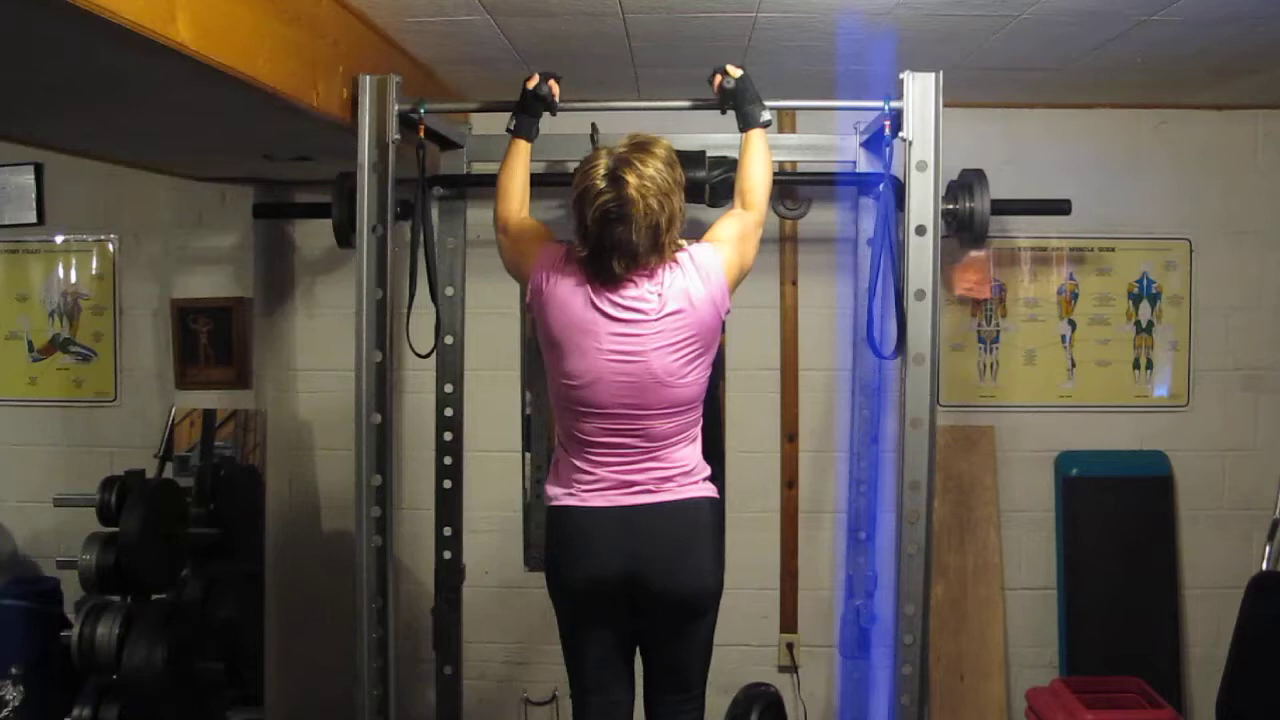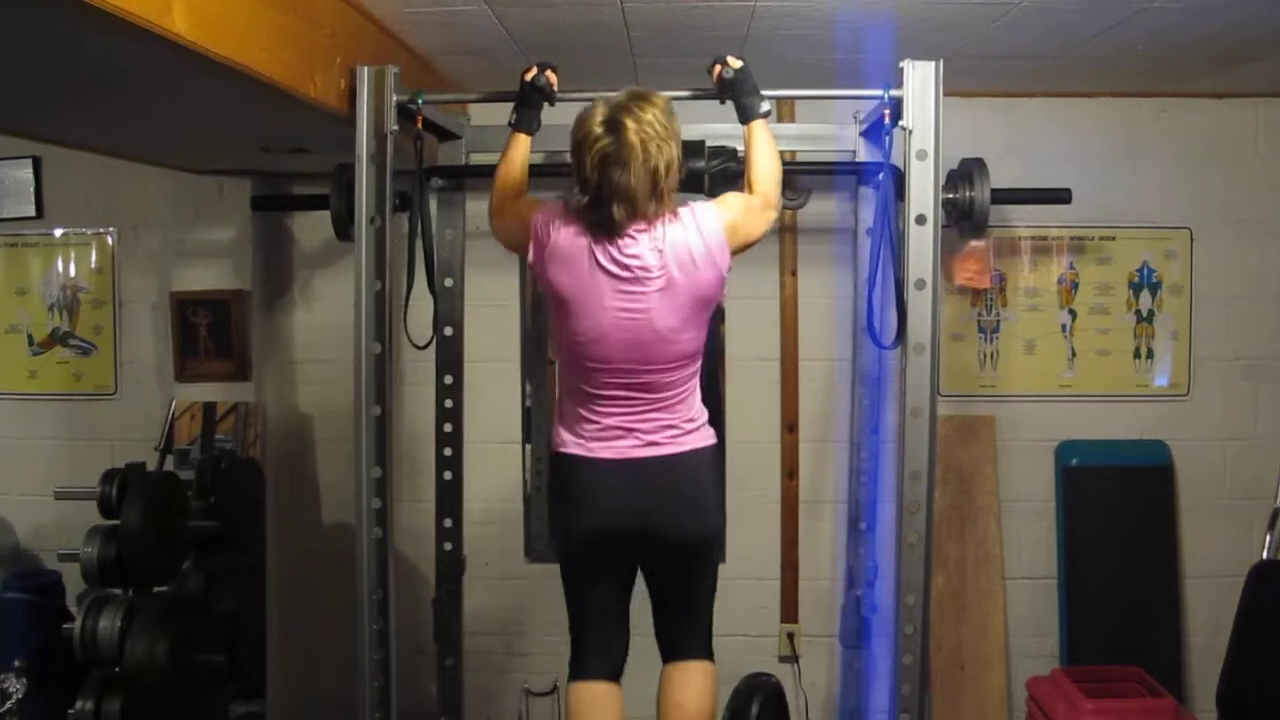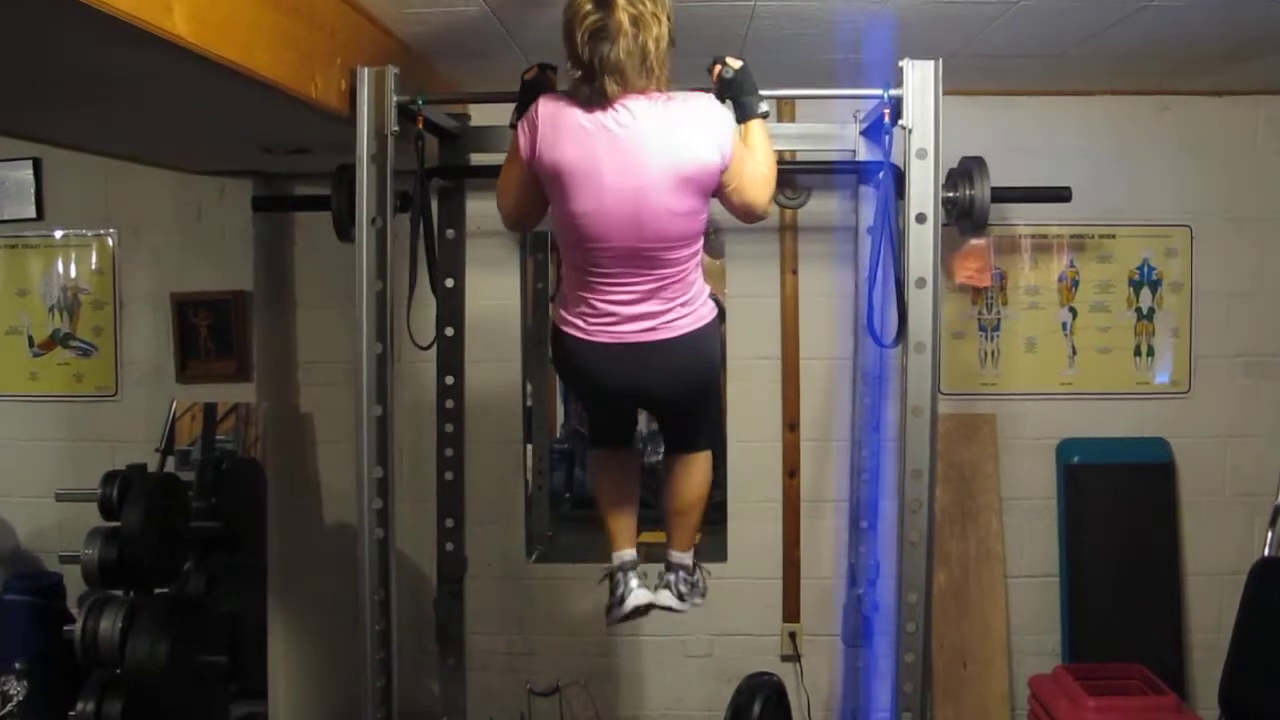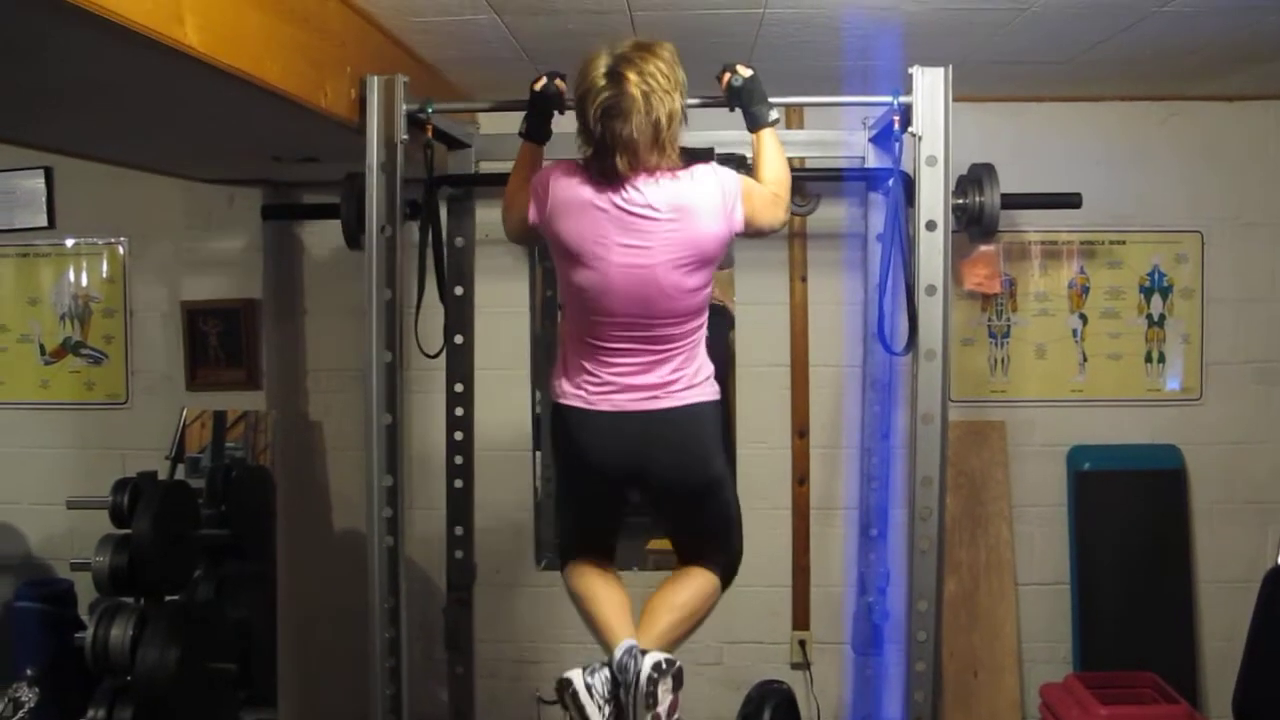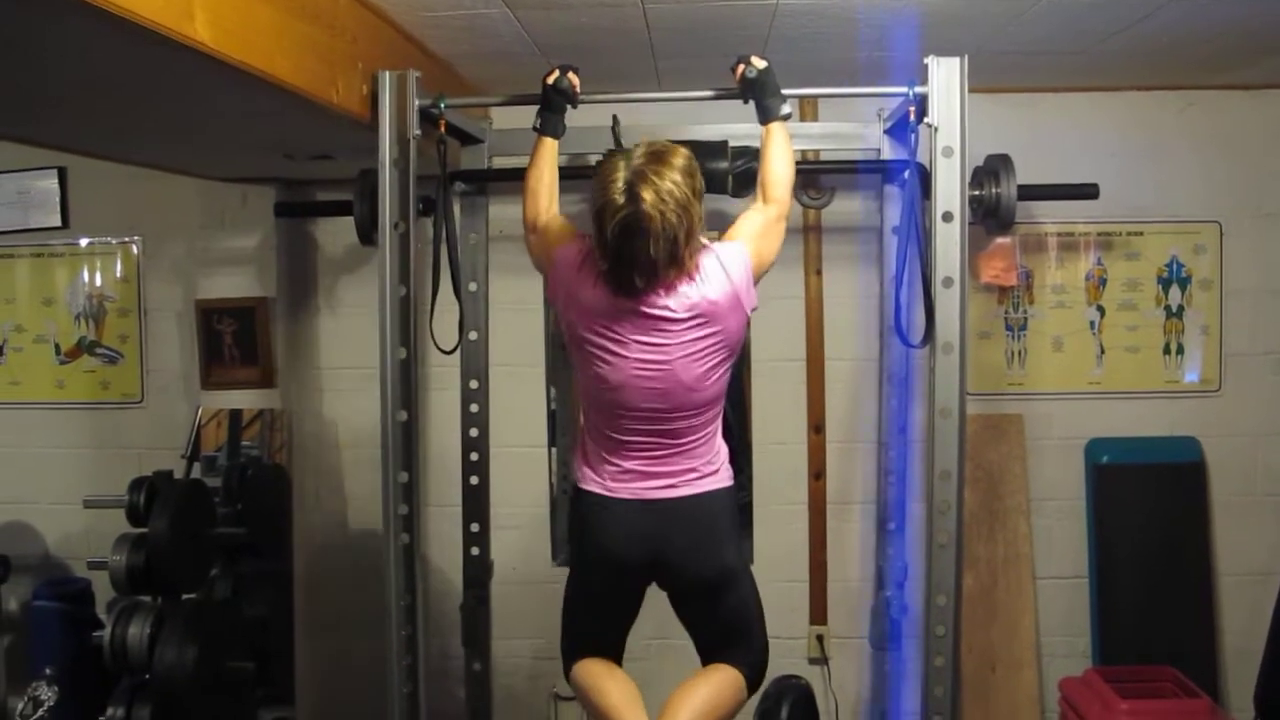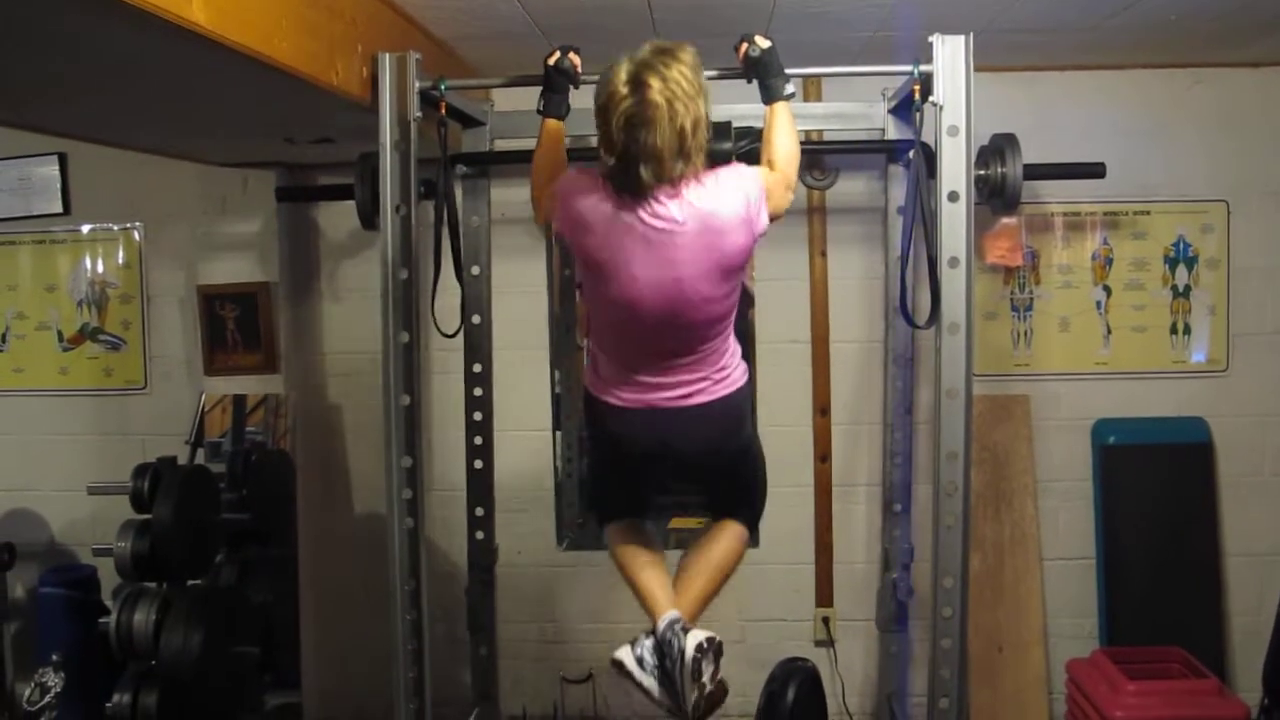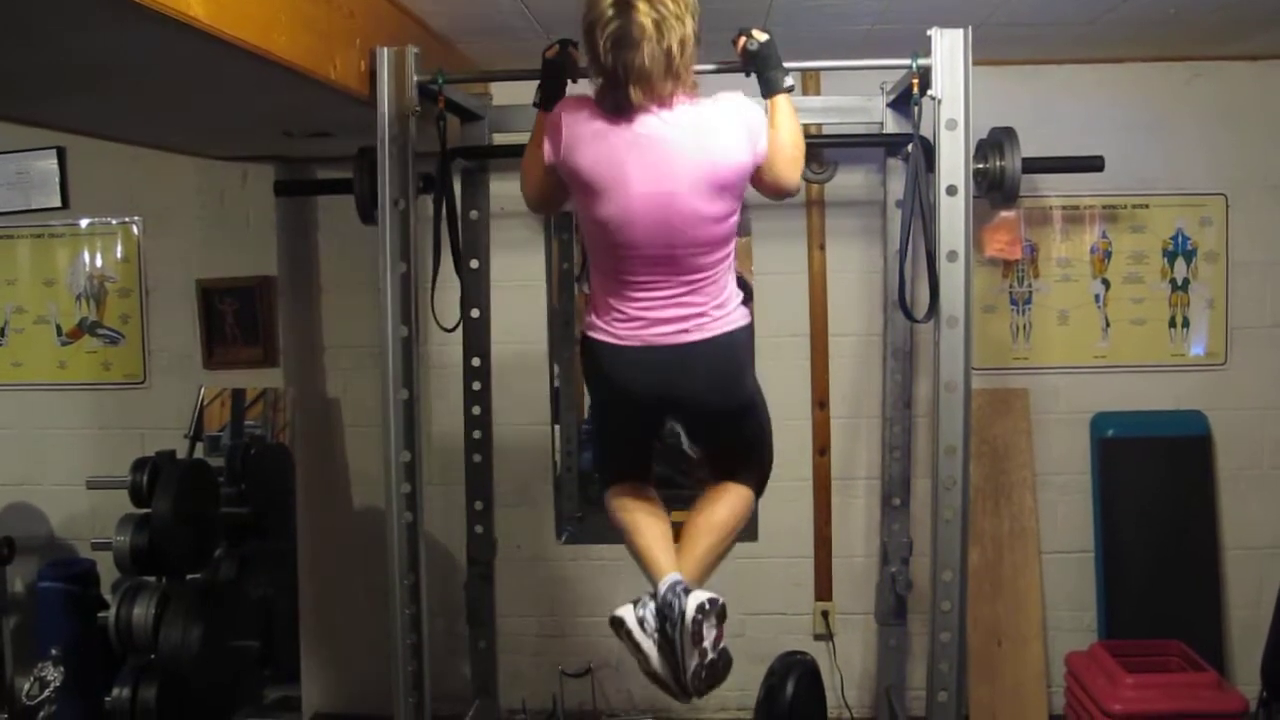
dt=0.7s
person 1, frame 1
left shoulder: (554, 287)
right shoulder: (701, 283)
left elbow: (510, 221)
right elbow: (750, 210)
left wrist: (525, 124)
right wrist: (751, 115)
left hip: (582, 533)
right hip: (682, 531)
person 1, frame 2
left shoulder: (556, 241)
right shoulder: (702, 237)
left elbow: (502, 212)
right elbow: (766, 201)
left wrist: (524, 117)
right wrist: (752, 106)
left hip: (585, 481)
right hip: (683, 478)
left knee: (594, 653)
right knee: (688, 645)
person 1, frame 3
left shoulder: (547, 121)
right shoulder: (705, 119)
left elbow: (516, 216)
right elbow: (756, 204)
right wrist: (750, 107)
left hip: (586, 350)
right hip: (685, 346)
left knee: (609, 434)
right knee: (694, 438)
left ankle: (625, 567)
right ankle: (680, 569)
person 1, frame 4
left shoulder: (560, 192)
right shoulder: (711, 192)
left elbow: (515, 223)
right elbow: (775, 207)
left wrist: (534, 128)
right wrist: (759, 113)
left hip: (586, 424)
right hip: (683, 423)
left knee: (582, 553)
right knee: (713, 557)
left ankle: (620, 659)
right ankle: (648, 658)
person 1, frame 5
left shoulder: (577, 287)
right shoulder: (725, 285)
left elbow: (537, 217)
right elbow: (774, 204)
left wrist: (550, 120)
right wrist: (771, 106)
left hip: (605, 516)
right hip: (700, 515)
left knee: (587, 655)
right knee: (741, 657)
person 1, frame 6
left shoulder: (583, 205)
right shoulder: (732, 201)
left elbow: (541, 195)
right elbow: (782, 177)
left wrist: (553, 101)
right wrist: (775, 86)
left hip: (618, 414)
right hip: (715, 410)
left knee: (620, 514)
right knee: (738, 507)
left ankle: (664, 626)
right ankle: (682, 634)
person 1, frame 7
left shoulder: (575, 127)
right shoulder: (732, 121)
left elbow: (537, 195)
right elbow: (788, 175)
left wrist: (549, 93)
right wrist: (774, 77)
left hip: (616, 357)
right hip: (714, 352)
left knee: (623, 475)
right knee: (745, 464)
left ankle: (666, 591)
right ankle: (686, 595)
